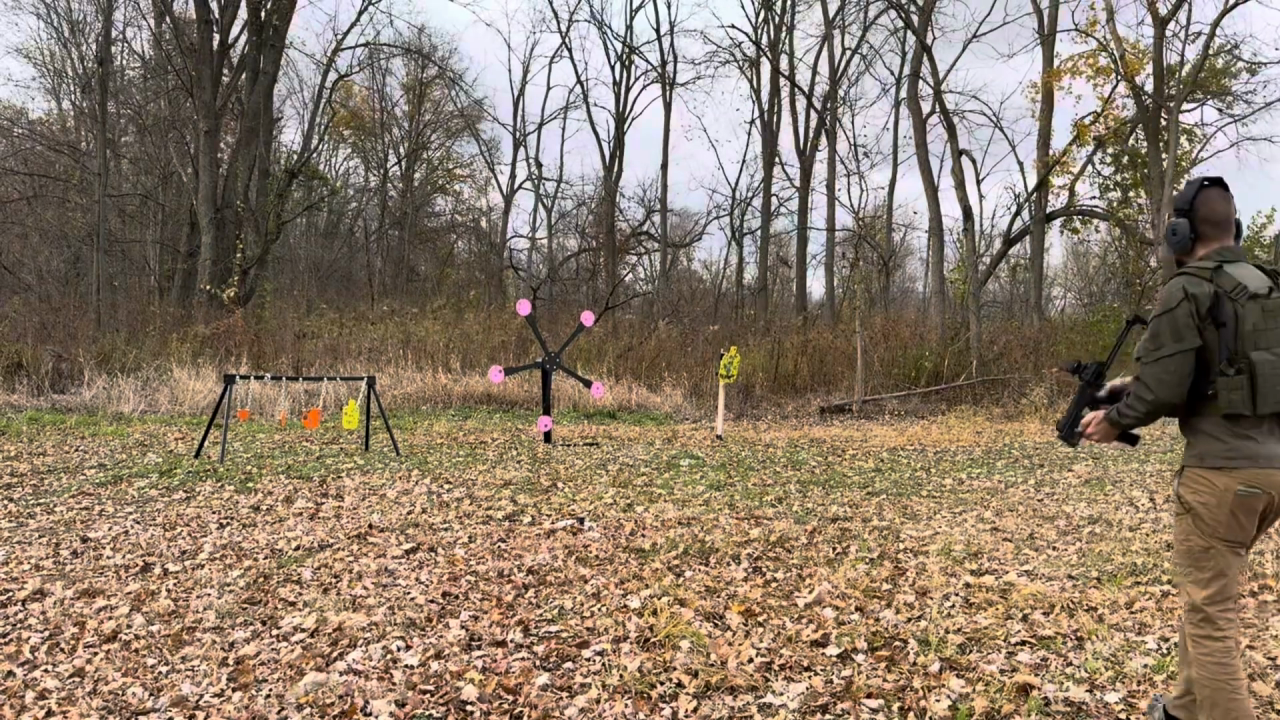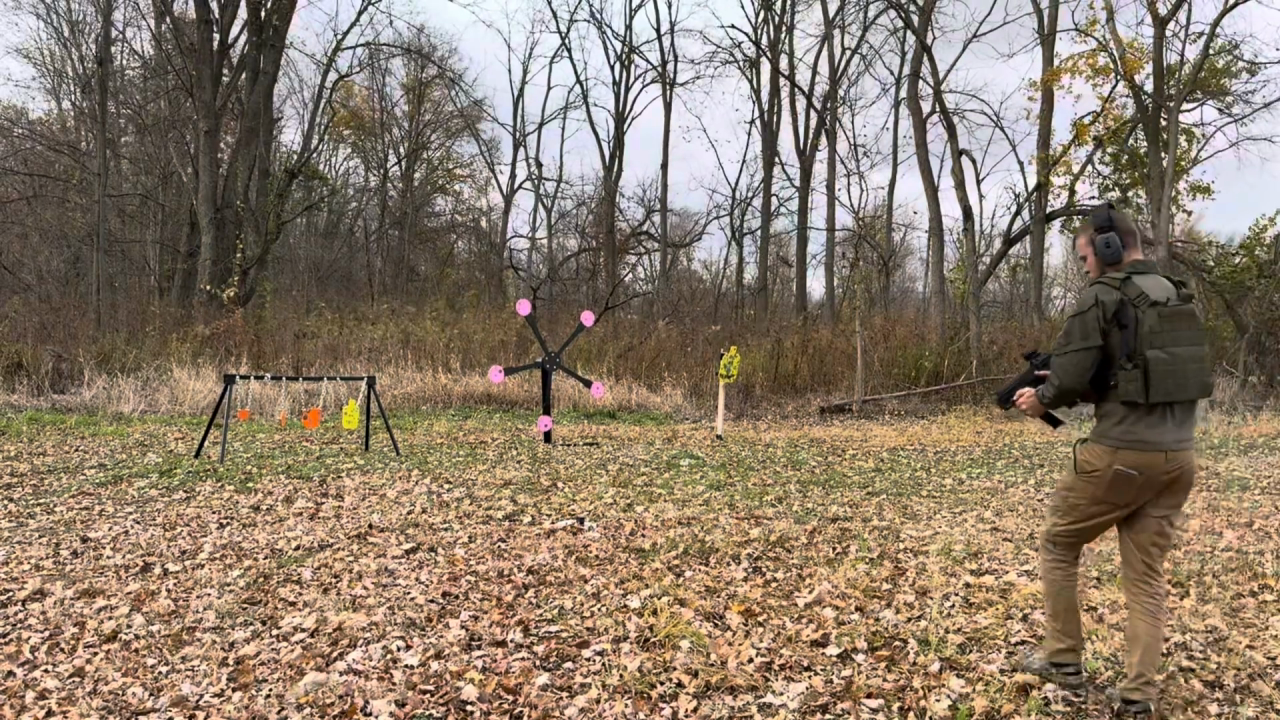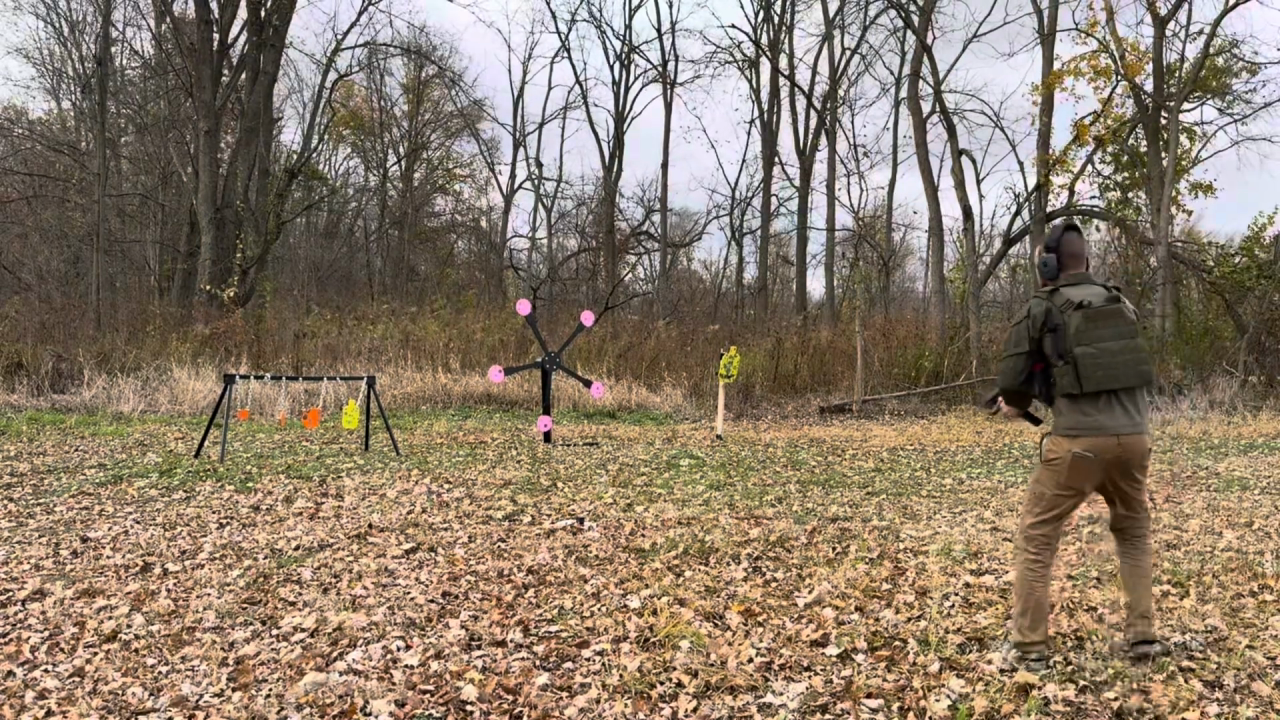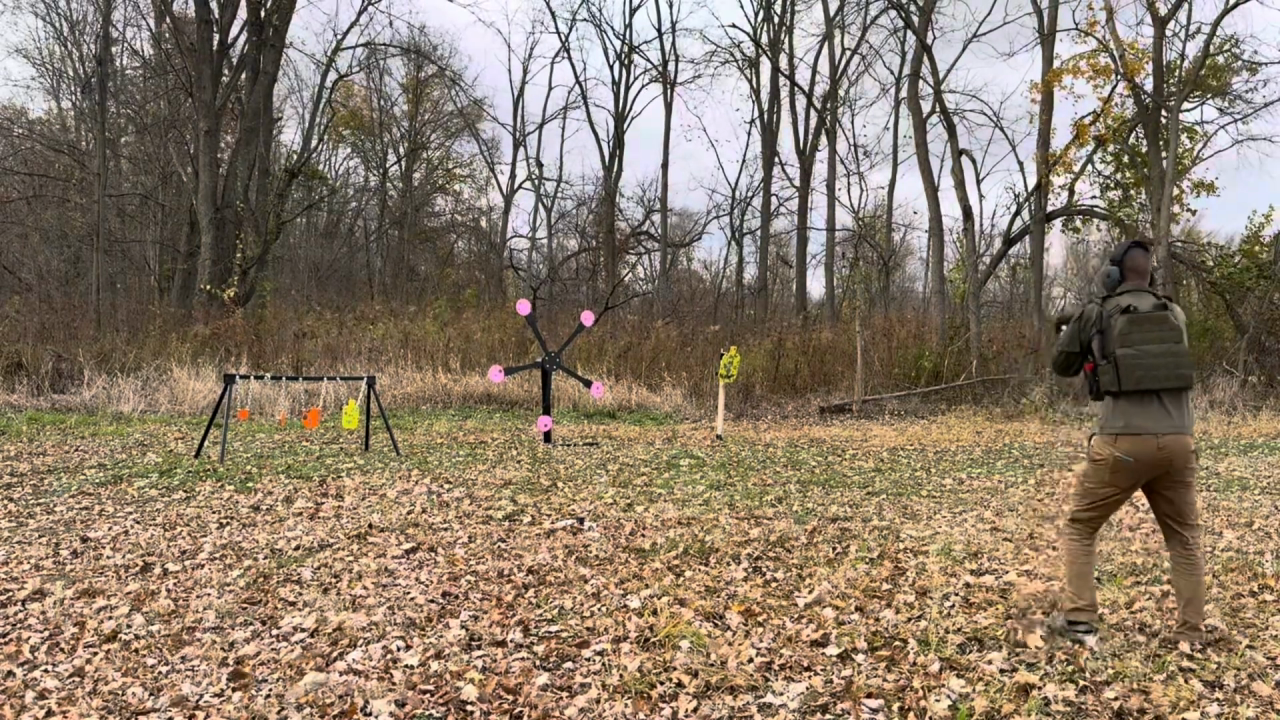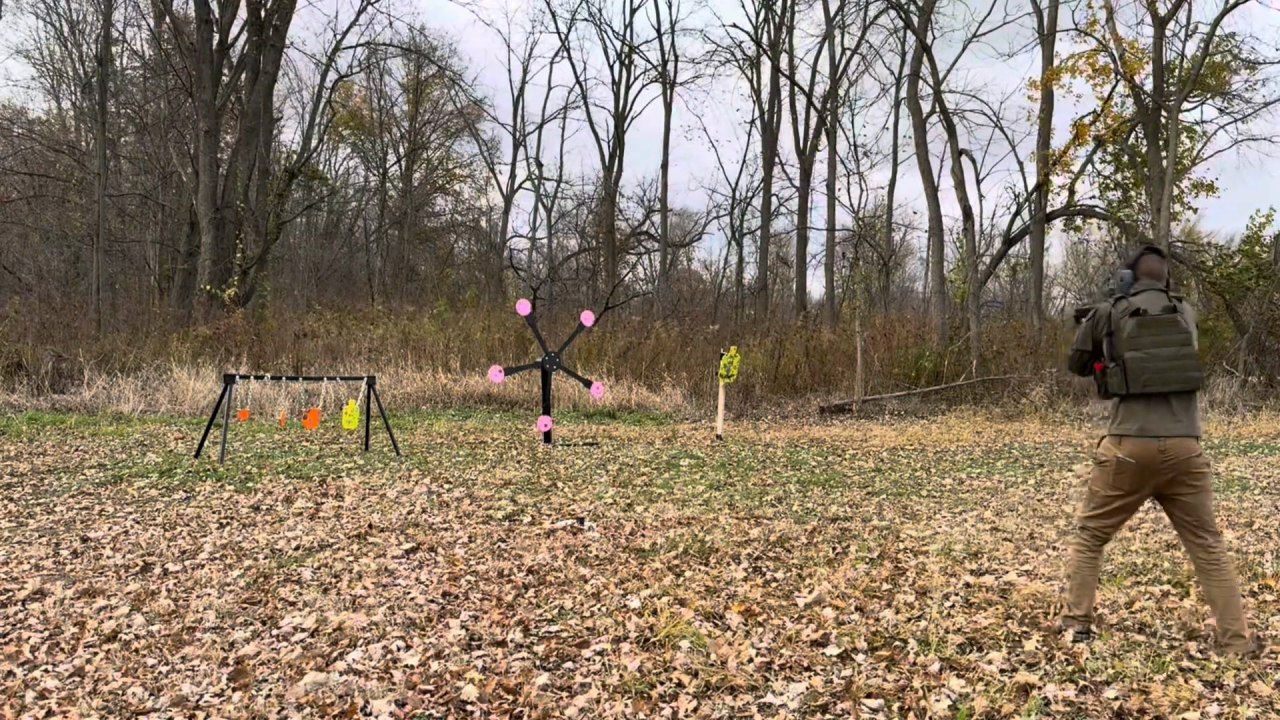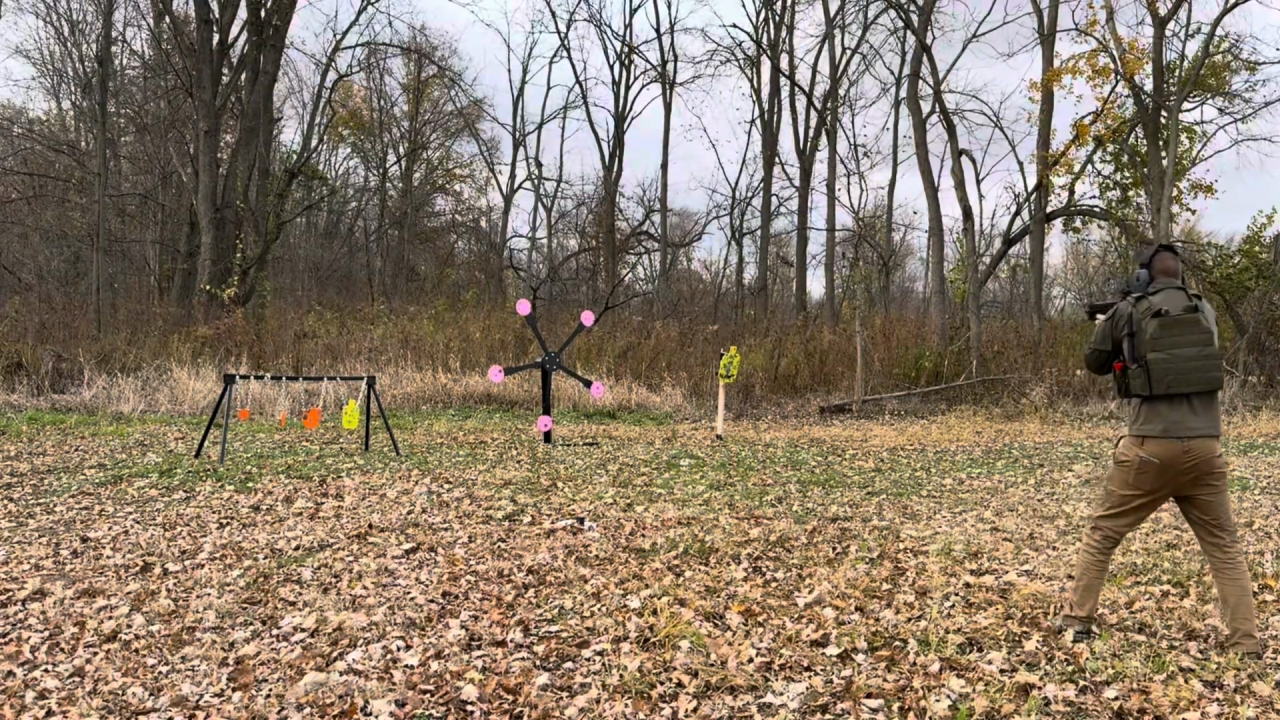
dt=0.5s
person 1, frame 1
left shoulder: (1185, 292)
left elbow: (1162, 389)
left wrist: (1112, 418)
right wrist: (1135, 385)
left hip: (1221, 474)
left knee: (1209, 617)
right knee: (1215, 593)
person 1, frame 2
left shoulder: (1100, 298)
right shoulder: (1178, 298)
left elbow: (1071, 376)
left wrist: (1043, 398)
right wrist: (1060, 389)
left hip: (1119, 455)
right hip: (1177, 457)
left knee: (1058, 543)
right knee: (1146, 576)
left ankle: (1065, 655)
person 1, frame 3
left shoulder: (1041, 309)
right shoulder: (1123, 305)
left elbow: (1013, 379)
left wrist: (1016, 404)
left hip: (1077, 443)
right hip: (1133, 439)
left knee: (1036, 540)
right knee: (1133, 534)
left ankle: (1030, 646)
right ankle: (1142, 633)
person 1, frame 4
left shoulder: (1094, 314)
right shoulder: (1175, 314)
left elbow: (1062, 366)
left wrist: (1069, 334)
left hip: (1121, 443)
right hip: (1176, 442)
left knee: (1080, 528)
right knee: (1185, 538)
left ankle: (1078, 619)
right ankle: (1189, 632)
person 1, frame 5
left shoulder: (1107, 314)
right shoulder: (1186, 314)
left elbow: (1077, 364)
left hip: (1128, 448)
right hip: (1183, 448)
left knee: (1090, 534)
right knee: (1207, 544)
left ankle: (1077, 622)
right ankle: (1238, 641)
person 1, frame 6
left shoulder: (1126, 313)
right shoulder: (1206, 311)
left elbow: (1095, 362)
left wrist: (1105, 325)
left hip: (1149, 447)
right hip: (1204, 447)
left knee: (1102, 533)
right knee: (1224, 545)
left ankle: (1077, 620)
right ankle: (1246, 643)
